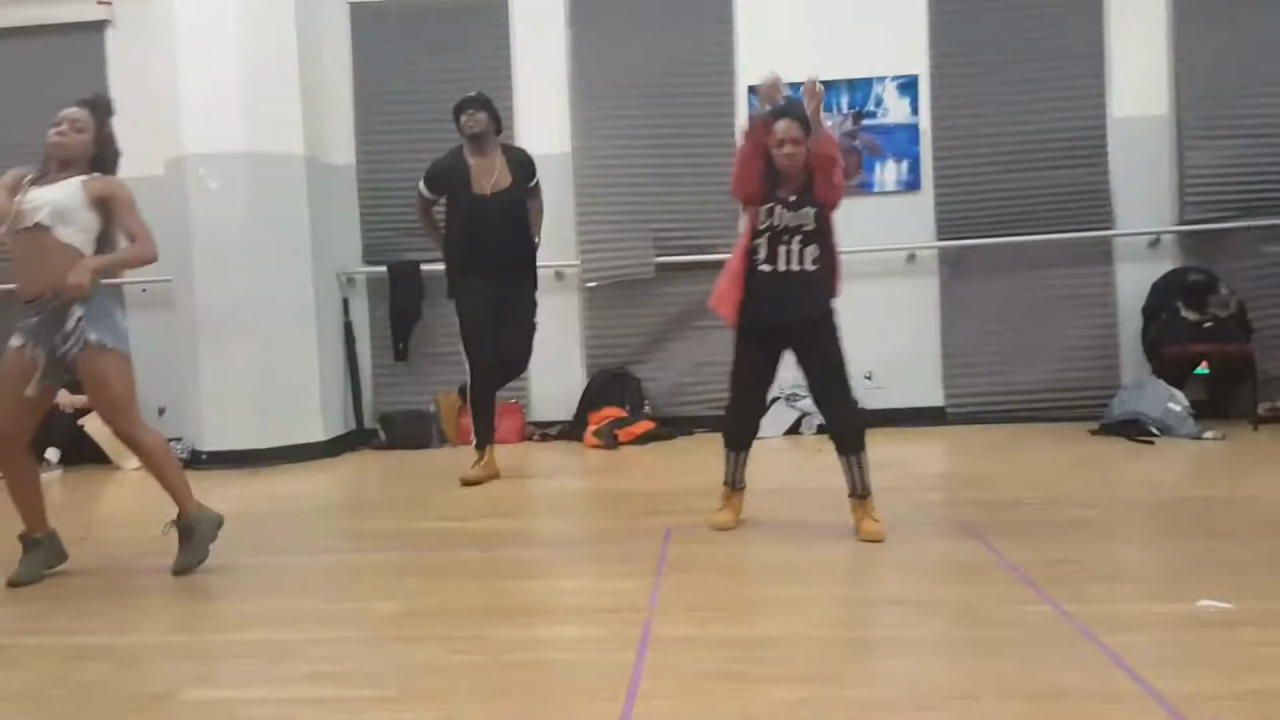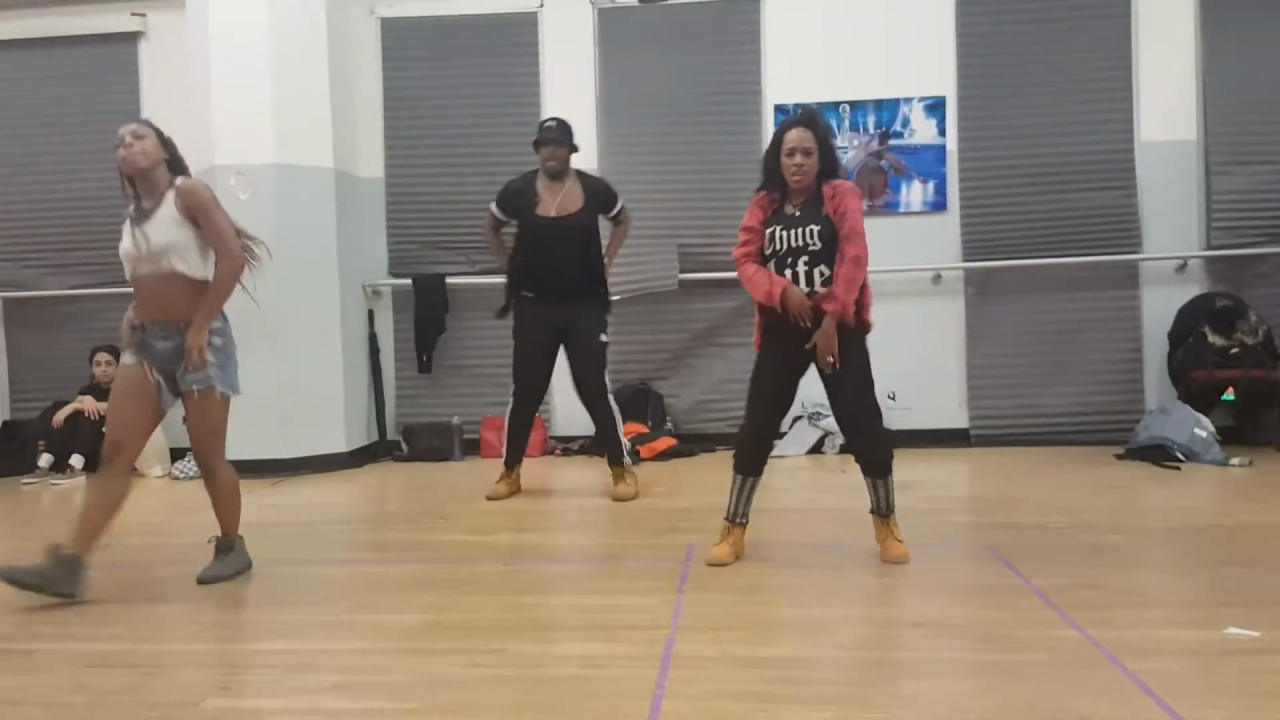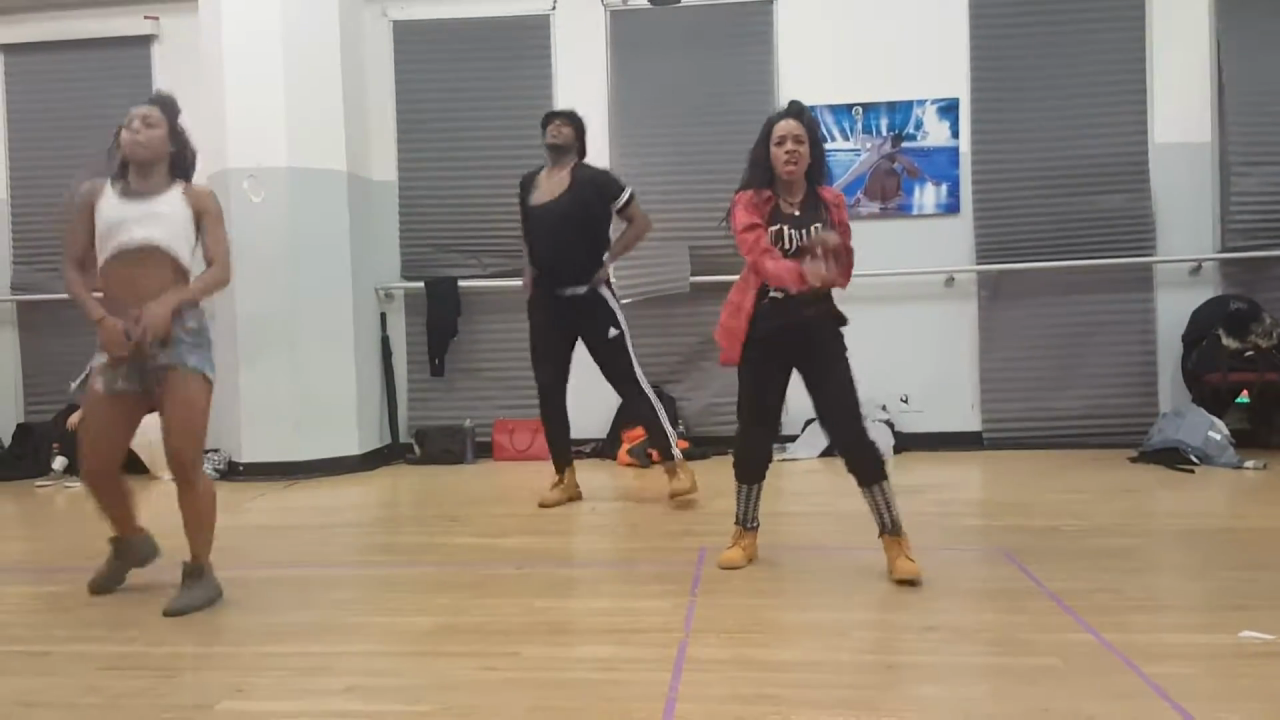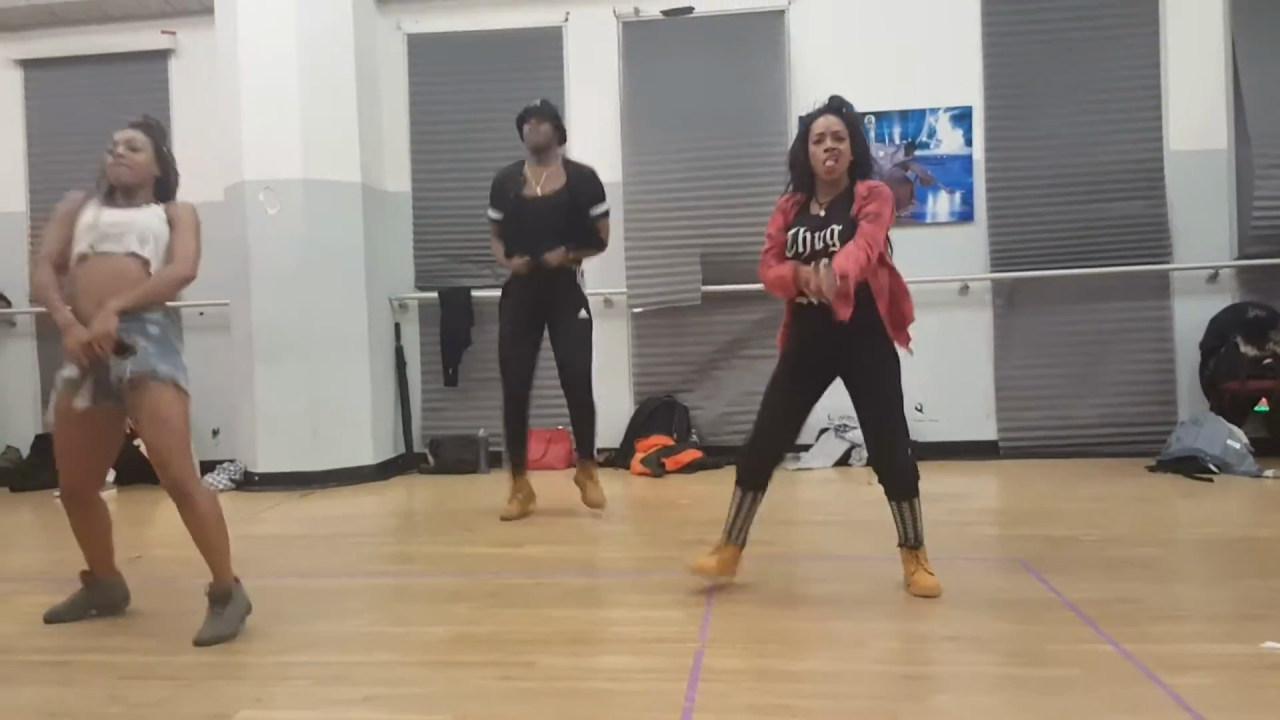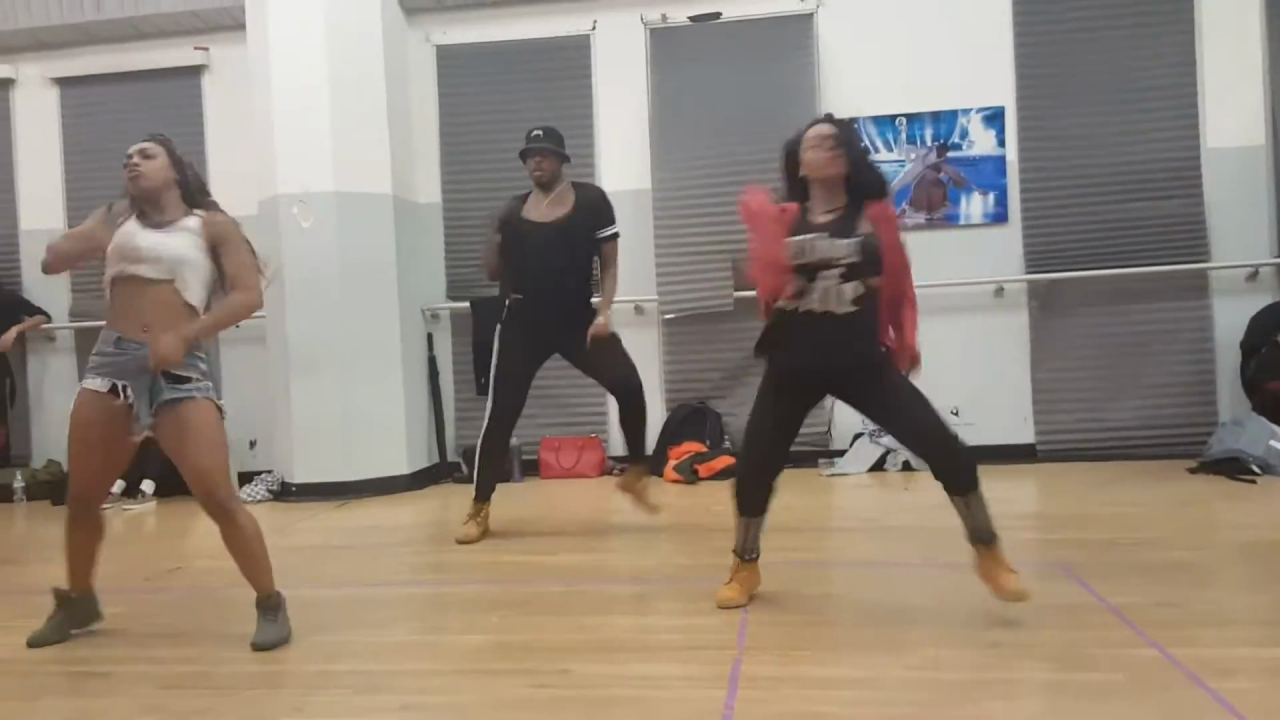
dt=0.7s
person 1, frame 1
left shoulder: (104, 186)
left elbow: (146, 249)
left wrist: (92, 265)
left hip: (87, 311)
left knee: (128, 426)
left ankle: (195, 521)
right ankle: (42, 542)
person 1, frame 2
left shoulder: (190, 193)
right shoulder: (134, 218)
left elbow: (232, 259)
left wrist: (201, 326)
right wrist: (133, 316)
left hip: (200, 338)
right hip: (146, 343)
left knee: (208, 457)
right knee: (115, 452)
left ankle: (232, 547)
right ankle: (66, 566)
person 1, frame 3
left shoulder: (196, 199)
right shoulder: (94, 195)
left elbow: (220, 271)
right elbow: (74, 268)
left wrist: (167, 306)
right wrist: (102, 319)
left hip: (179, 335)
right hip: (118, 340)
left knee: (185, 462)
right knee: (96, 468)
left ankle: (199, 573)
right ankle: (130, 540)
person 1, frame 4
left shoulder: (176, 212)
right shoulder: (77, 206)
left elbow: (183, 270)
right elbow: (44, 273)
left wrist: (114, 310)
right wrist: (70, 326)
left hip: (145, 340)
right hip: (86, 351)
left knee: (177, 476)
right knee: (76, 487)
left ankle: (228, 593)
right ankle: (104, 584)
person 1, frame 5
left shoulder: (212, 224)
right shoulder: (110, 219)
left elbow: (250, 296)
right elbow: (53, 260)
left wrist: (187, 335)
right wrist: (86, 237)
left hip: (182, 369)
right hip: (112, 363)
left knee: (218, 497)
right knee: (82, 496)
left ankle: (271, 605)
right ankle: (77, 602)
person 2, frame 1
left shoulder: (825, 183)
right shoulder: (753, 185)
left elbow: (831, 178)
right elbow: (743, 167)
left wrist: (815, 120)
right wrist: (761, 116)
left hip: (813, 316)
right hip: (759, 315)
left knee: (839, 407)
right knee: (741, 411)
left ankle: (862, 503)
right ankle: (731, 494)
person 2, frame 2
left shoulder: (841, 194)
right shoulder: (764, 204)
left elbow: (854, 257)
right elbow: (745, 262)
left wrist: (832, 316)
right wrist: (782, 291)
left hip: (837, 328)
right hip: (781, 330)
left knee: (864, 427)
right knee: (756, 428)
left ankle: (886, 524)
right ankle: (734, 530)
person 2, frame 3
left shoulder: (831, 202)
right shoulder: (749, 204)
left elbow: (841, 274)
right elbow: (763, 263)
left wrist: (836, 247)
right wrist: (801, 272)
left hip: (819, 331)
right hip: (765, 334)
left knee: (851, 436)
right knee: (753, 438)
left ankle: (895, 543)
right ankle: (745, 535)
person 2, frame 4
left shoulder: (874, 196)
right shoulder: (789, 207)
left elbow: (865, 249)
right elbow: (769, 267)
left wrist: (836, 275)
right wrist: (797, 275)
left hip: (866, 342)
right hip: (807, 341)
left knee: (891, 451)
right knee: (763, 446)
left ankle: (914, 556)
right ankle: (729, 548)
person 2, frame 5
left shoulder: (874, 217)
right shoulder: (783, 221)
left elbow: (897, 291)
right elbow: (771, 286)
left wrist: (905, 347)
right wrist: (761, 225)
left hip: (864, 358)
right hip: (792, 364)
left knee: (945, 451)
right knee: (754, 470)
left ankle: (988, 554)
right ankle: (743, 570)
person 3, frame 1
left shoulder: (520, 160)
right shoulder: (446, 168)
left elbow: (535, 198)
right elbow: (423, 209)
left wrist: (533, 240)
right wrist: (447, 247)
left hip: (518, 276)
right hip: (472, 280)
left knee: (516, 359)
right knee: (482, 364)
left ankle: (459, 401)
right ankle: (485, 456)
person 3, frame 2
left shoulder: (595, 189)
right shoulder: (518, 190)
left elbow: (622, 221)
right elbow: (492, 229)
left wrist: (607, 260)
right wrist: (510, 266)
left hip: (585, 305)
right hip: (534, 306)
left knee: (593, 389)
right knee: (526, 392)
left ankle: (622, 470)
right ankle: (510, 473)
person 3, frame 3
left shoulder: (594, 180)
right shoulder: (528, 183)
left elbow: (640, 222)
left wrist: (606, 259)
right wrist: (529, 271)
left hip: (590, 297)
right hip: (547, 301)
left knee: (629, 381)
right knee: (549, 391)
left ankle: (676, 464)
right ankle: (566, 478)
person 3, frame 4
left shoulder: (583, 178)
right shoulder: (506, 179)
left elbow: (601, 238)
right elbow: (496, 236)
left wrist: (568, 255)
right wrist: (508, 261)
left hip: (565, 288)
right hip: (521, 288)
left knee: (577, 379)
right knee: (515, 386)
left ankle: (587, 470)
right ankle: (519, 485)
person 3, frame 5
left shoulder: (591, 199)
right shoulder: (514, 207)
left elbow: (608, 261)
right elbow: (495, 271)
left wrist: (605, 311)
right wrist: (491, 255)
left hip: (575, 320)
right hip: (522, 320)
left knee: (628, 385)
right knee: (501, 416)
left ankle: (635, 472)
right ankle: (479, 511)
